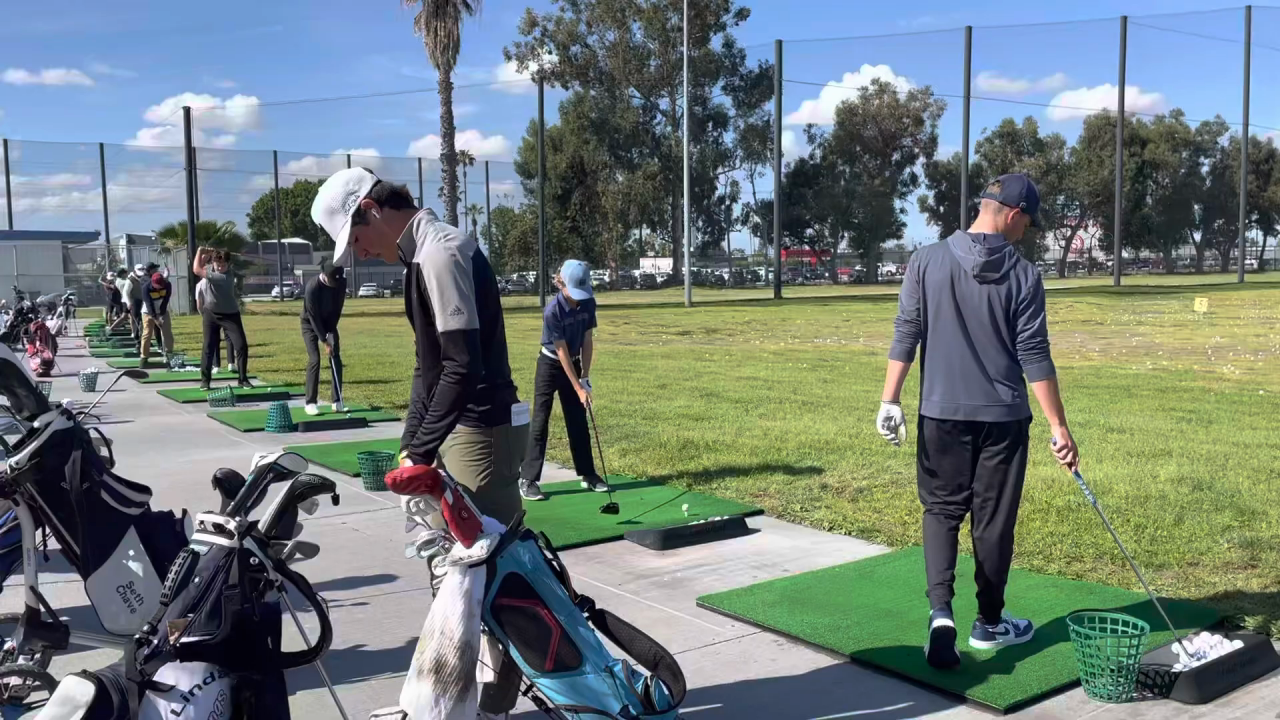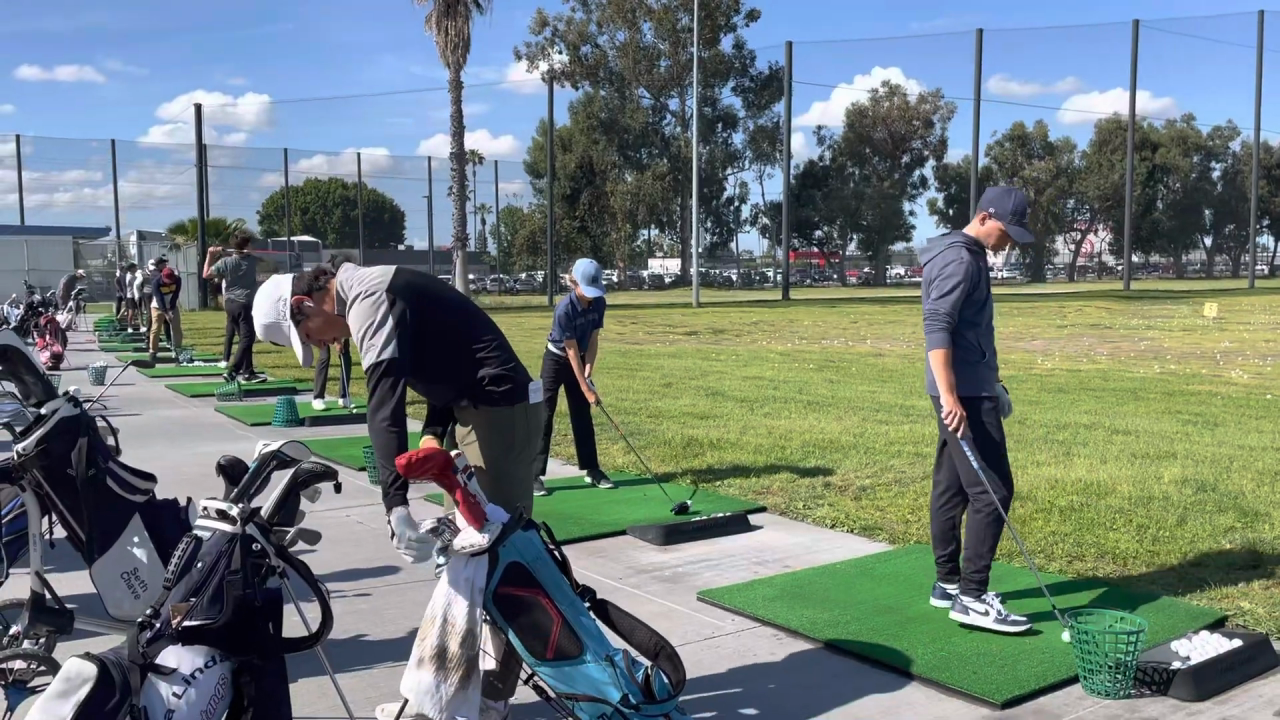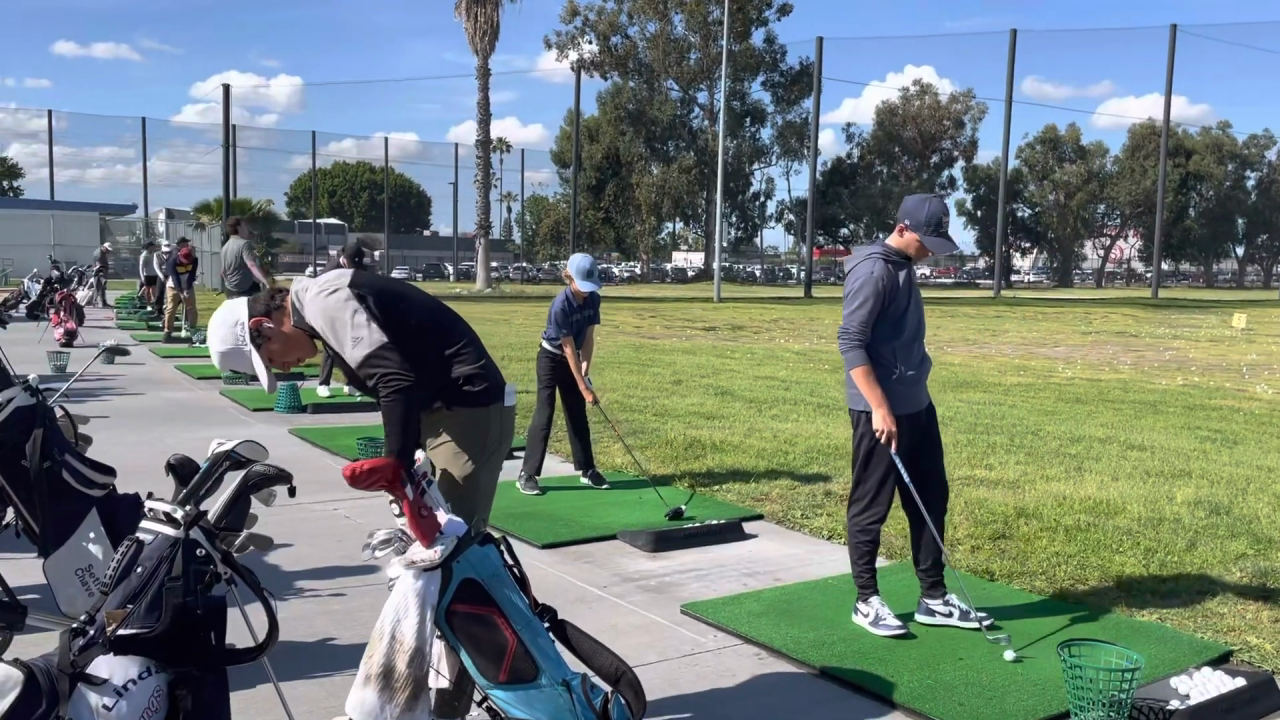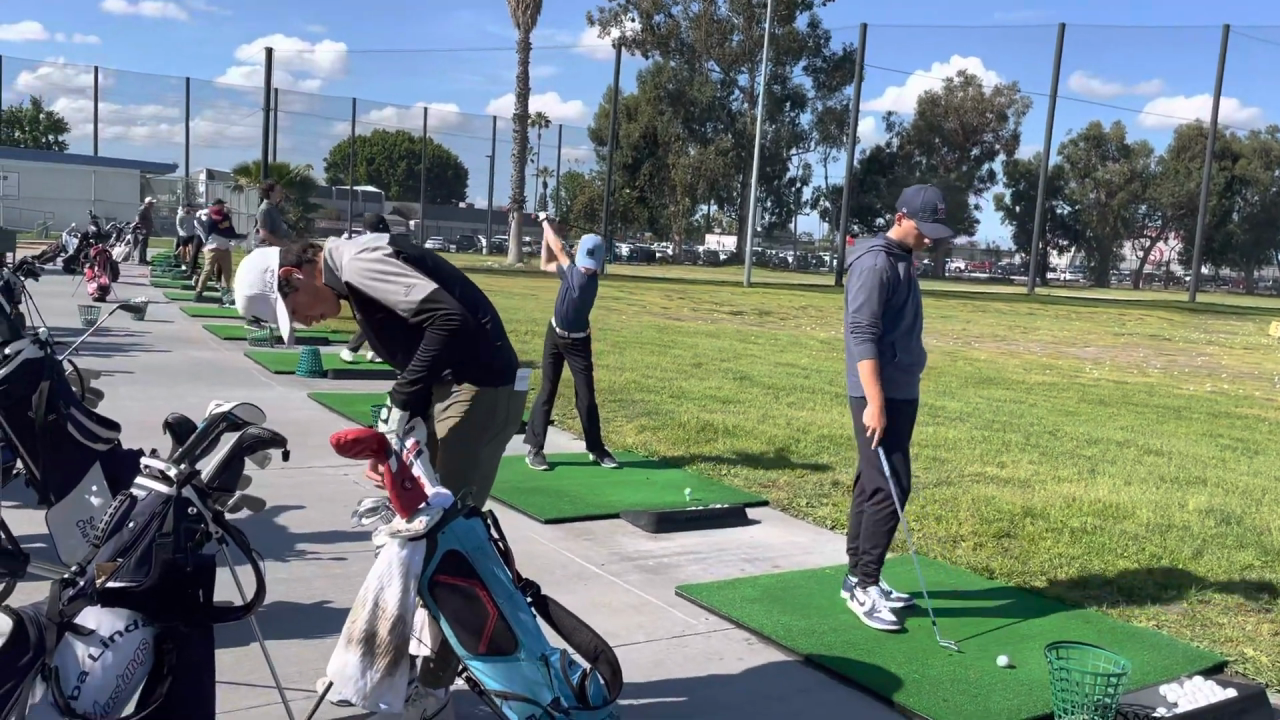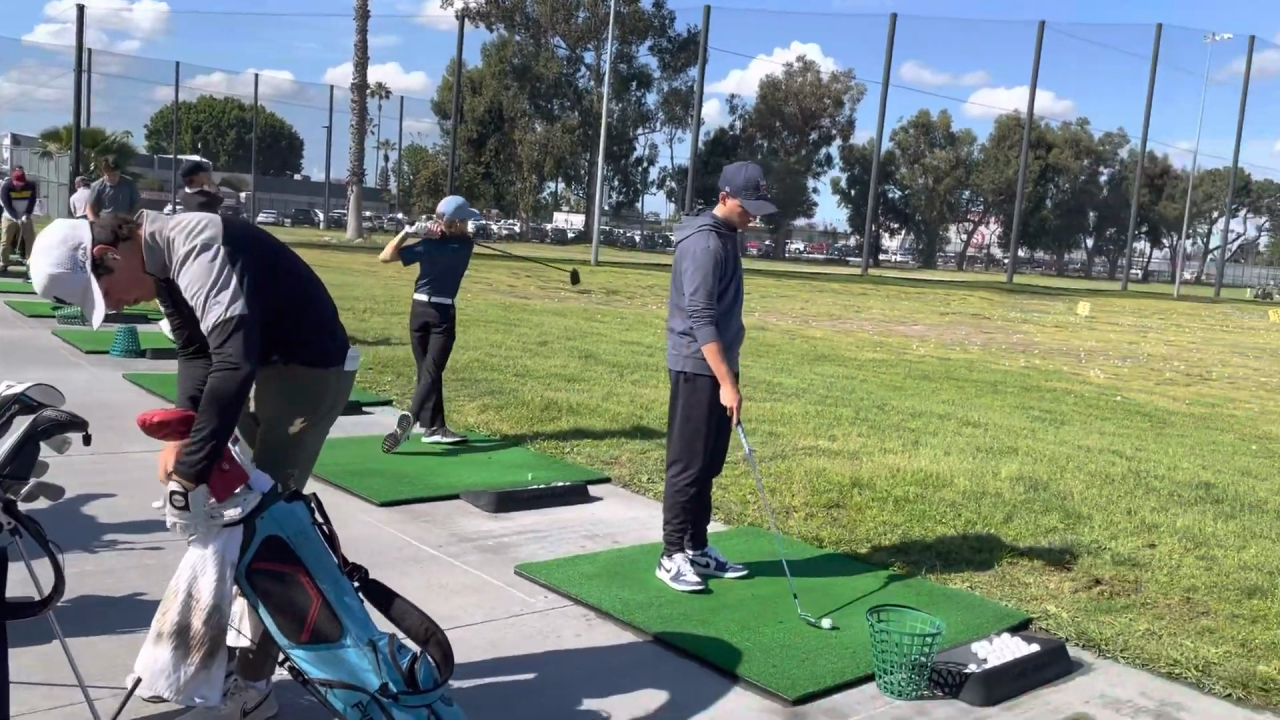
dt=1s
person 1, frame 1
left shoulder: (440, 251)
right shoulder: (422, 255)
left elbow: (464, 364)
left wrist: (421, 451)
right wrist: (411, 444)
left hip: (483, 426)
right hip: (456, 428)
person 1, frame 2
left shoulder: (366, 299)
right shoulder: (372, 291)
left elbow: (385, 404)
left wrist: (396, 508)
right wrist: (434, 433)
left hip: (499, 409)
right hip: (481, 407)
person 1, frame 3
left shoulder: (324, 300)
right shoulder: (324, 305)
left elbow: (396, 383)
right elbow: (404, 379)
right wrist: (406, 475)
left hip: (469, 411)
right hip: (444, 411)
person 1, frame 4
left shoulder: (358, 261)
right shoulder: (352, 275)
left elbow: (450, 320)
left wrist: (399, 402)
right wrist: (396, 427)
left hip: (481, 390)
right hip: (449, 388)
person 1, frame 5
left shoulder: (197, 247)
right shoulder: (164, 259)
left elbow: (232, 365)
right elbow: (196, 350)
left wrist: (189, 473)
right wrist: (182, 434)
left hip: (309, 367)
right hip: (268, 363)
right ankle: (239, 644)
person 2, frame 1
left shoulder: (926, 262)
right shoulder: (1023, 274)
left elbow: (906, 336)
right elbow: (1034, 356)
left wrist: (890, 400)
right wrist: (1058, 427)
left hip: (942, 413)
right hip: (1002, 416)
left knee: (941, 513)
right knee: (995, 520)
left ankle: (942, 614)
right ankle: (989, 622)
person 2, frame 2
left shoulder: (967, 256)
right shoulder: (957, 259)
right elbow: (937, 329)
left wrist: (993, 384)
right wrist: (948, 395)
left hip: (972, 390)
right hip: (962, 394)
left knee: (952, 488)
right knee: (992, 491)
left ankle: (949, 583)
right ankle: (971, 595)
person 2, frame 3
left shoulder: (903, 267)
right shoulder: (871, 272)
right elbow: (850, 344)
right wrist: (880, 408)
left hip: (916, 403)
right hip: (879, 410)
left knee: (931, 497)
right knee: (871, 505)
left ankle: (935, 598)
right ankle: (867, 601)
person 2, frame 4
left shoulder: (902, 260)
right shoulder: (874, 263)
right elbow: (861, 337)
right wrist: (874, 403)
left hip: (902, 392)
right hip: (878, 395)
left knee: (874, 485)
right knee: (888, 487)
left ankle: (858, 576)
right ankle: (864, 587)
person 2, frame 5
left shoulder: (725, 236)
right shoulder: (703, 243)
right elbow: (701, 320)
right wrist: (727, 382)
left hip: (717, 365)
right hip: (698, 368)
left knee: (709, 465)
right knee: (688, 464)
left ankle: (697, 549)
right ankle: (672, 556)
person 3, frame 1
left shoulder: (588, 303)
right shoulder: (552, 311)
left elbow: (587, 341)
right elbow: (561, 351)
left wrist: (585, 377)
right wrist: (578, 386)
left hip: (573, 364)
right hip: (550, 365)
left knee: (578, 421)
right knee: (540, 421)
left ankle: (588, 474)
right ankle: (527, 480)
person 3, frame 2
left shoulder: (598, 303)
right shoulder: (564, 310)
left elbow: (592, 340)
right elbow: (572, 350)
left wrist: (588, 373)
right wrist: (586, 388)
left hip: (578, 361)
right hip: (556, 361)
left knee: (583, 416)
right knee: (544, 416)
left ankle: (591, 470)
right ankle: (533, 475)
person 3, frame 3
left shoulder: (593, 300)
right shoulder: (560, 306)
left elbow: (588, 338)
right elbow: (568, 348)
left wrist: (585, 374)
right wrist: (583, 387)
left hip: (571, 359)
right hip: (550, 359)
left knee: (578, 416)
right knee: (544, 415)
left ankle: (587, 470)
right ankle: (527, 475)
person 3, frame 4
left shoulder: (587, 279)
right shoulder: (573, 269)
left elbow: (559, 250)
right elbow: (545, 265)
left wrist: (546, 222)
right wrist: (546, 231)
left hip: (578, 342)
right hip: (554, 335)
left knee: (586, 397)
right knee: (547, 392)
left ankle: (596, 449)
right ankle: (534, 448)
person 3, frame 5
left shoulder: (428, 246)
right shoulder: (466, 245)
left elbow: (385, 257)
right elbow: (460, 235)
left wrist: (407, 231)
right wrist: (436, 231)
left hip: (420, 308)
right hip: (444, 312)
left knee: (426, 369)
right knee: (432, 370)
left ankle: (434, 426)
right ankle: (410, 417)
